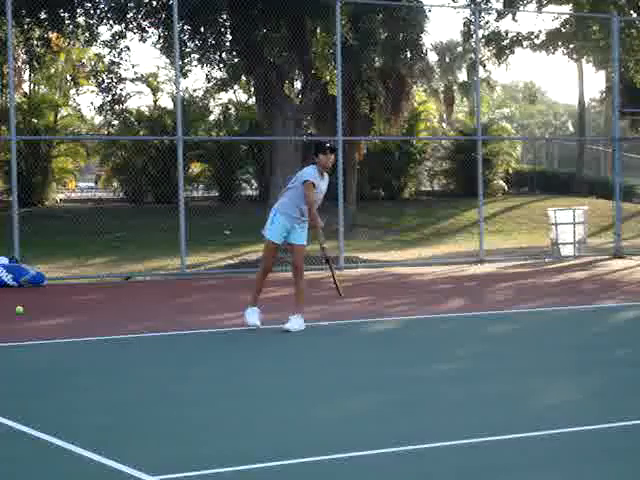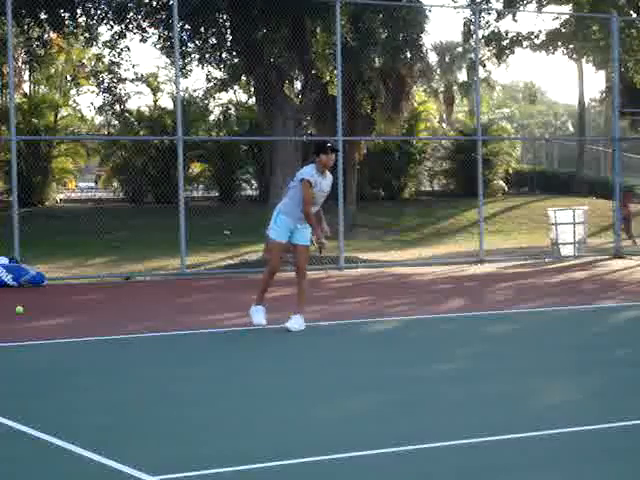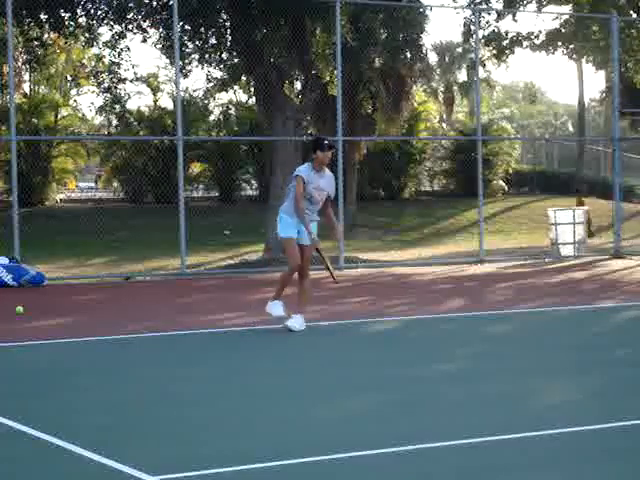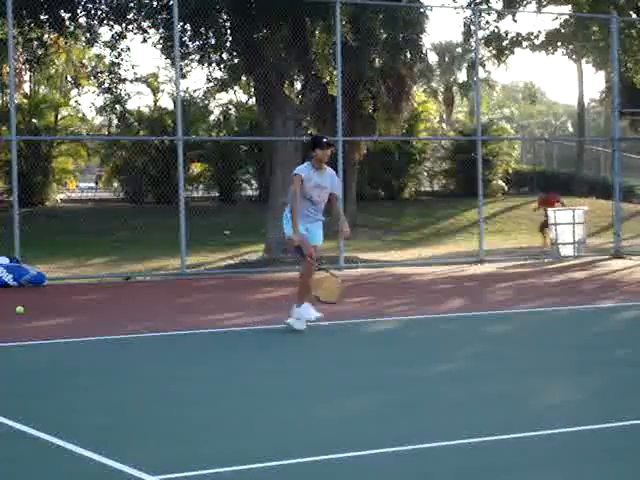
dt=0.2s
person 1, frame 1
left shoulder: (326, 178)
right shoulder: (310, 175)
right elbow: (311, 209)
left wrist: (318, 222)
left hip: (299, 224)
right hip: (281, 218)
left knee: (298, 269)
right knee: (266, 267)
left ankle: (298, 316)
right ankle: (252, 307)
person 1, frame 2
left shoulder: (329, 178)
right shoulder: (308, 175)
right elbow: (306, 209)
left wrist: (323, 223)
right wrist: (318, 235)
left hip: (303, 225)
right hip: (283, 219)
left knee: (301, 270)
right knee: (274, 267)
left ankle: (298, 316)
right ankle: (258, 306)
person 1, frame 3
left shoulder: (329, 177)
right shoulder: (302, 172)
left elbow: (326, 205)
right elbow: (298, 203)
left wrist: (336, 226)
right wrist: (309, 231)
left hip: (309, 223)
right hip: (289, 219)
left knee: (304, 271)
right knee: (295, 264)
left ankle: (299, 315)
right ankle: (275, 300)
person 1, frame 4
left shoulder: (331, 175)
right shoulder: (301, 172)
left elbow: (334, 203)
right elbow: (294, 202)
left wrist: (343, 223)
right wrist: (295, 230)
left hip: (315, 223)
right hip: (295, 221)
left knee: (310, 269)
right knee: (309, 260)
left ankle: (298, 314)
right ankle: (301, 304)
